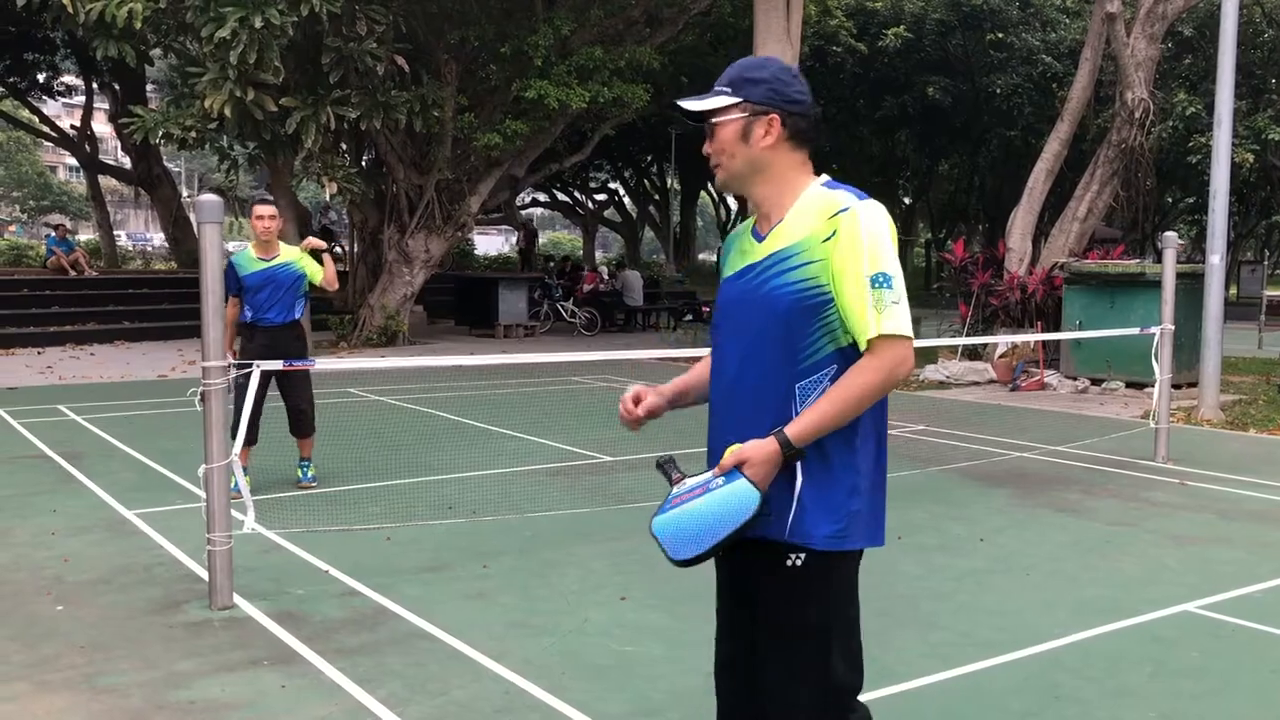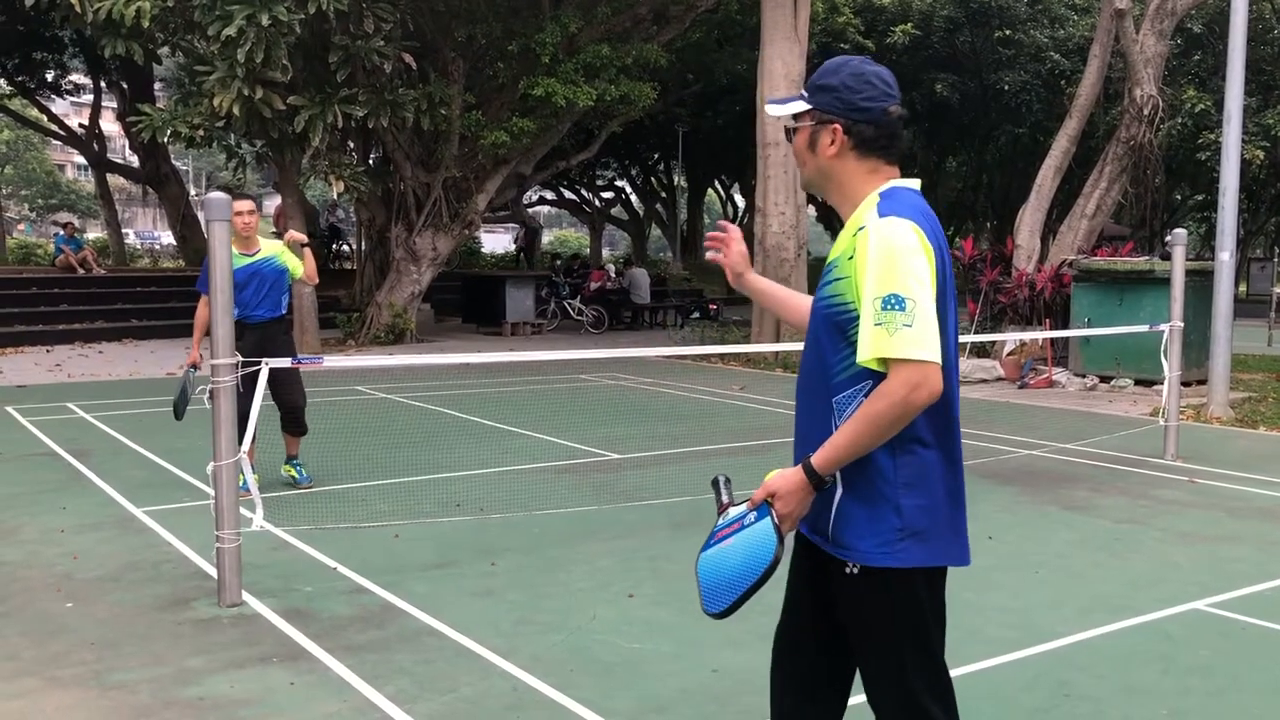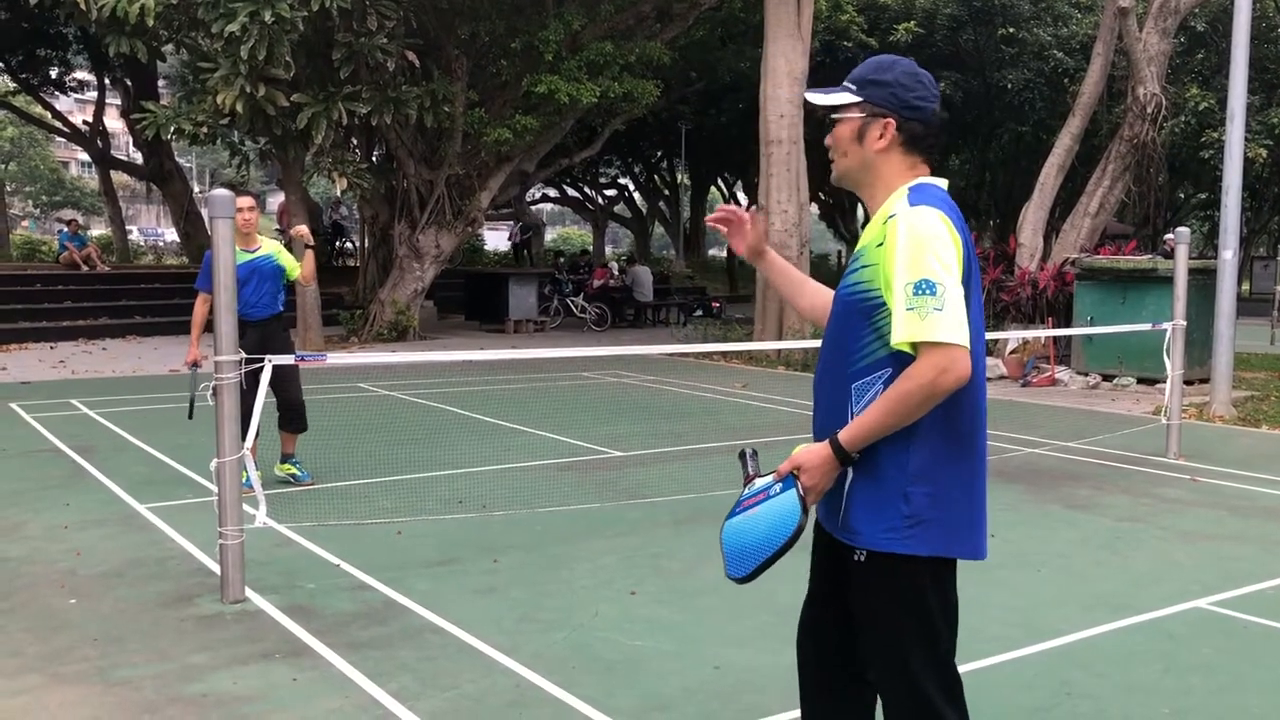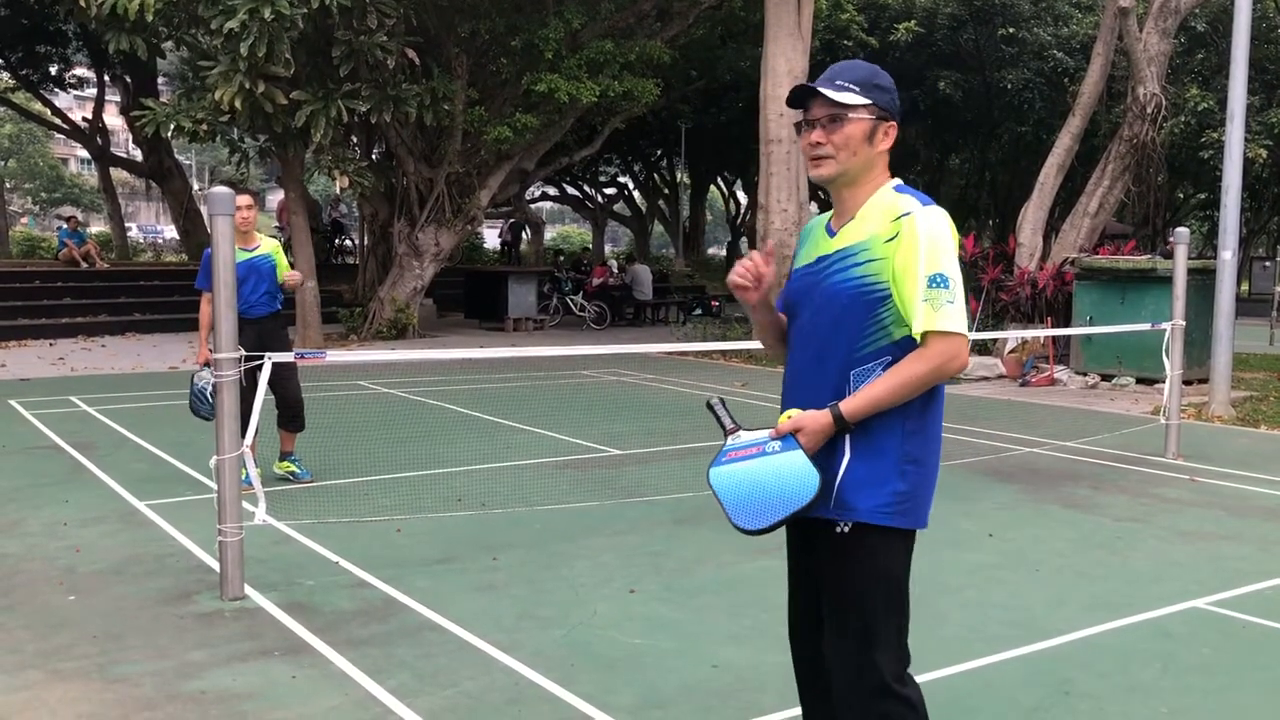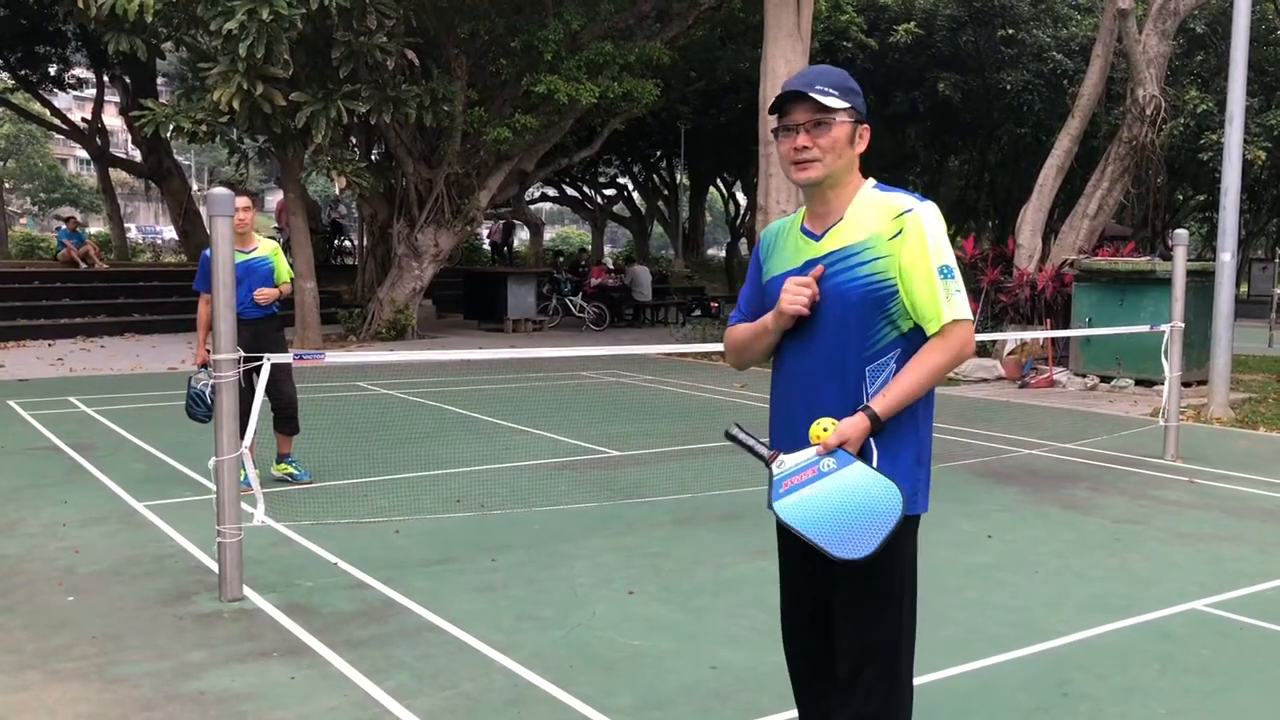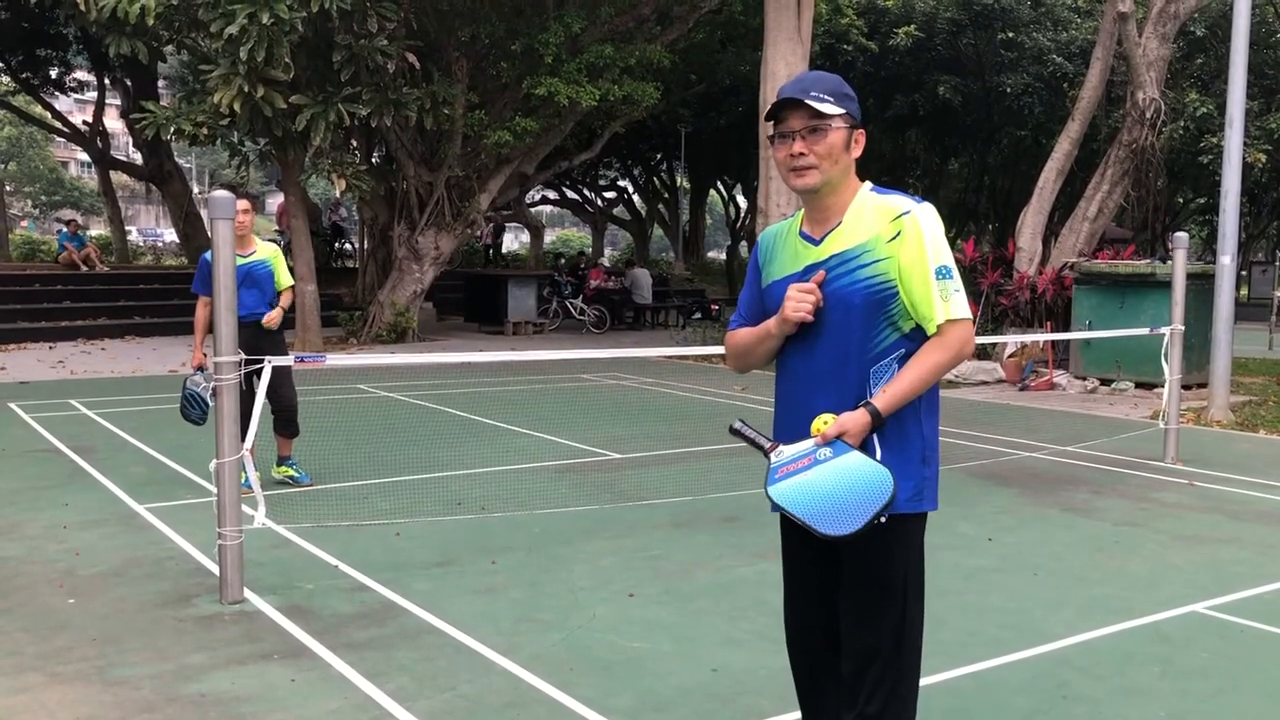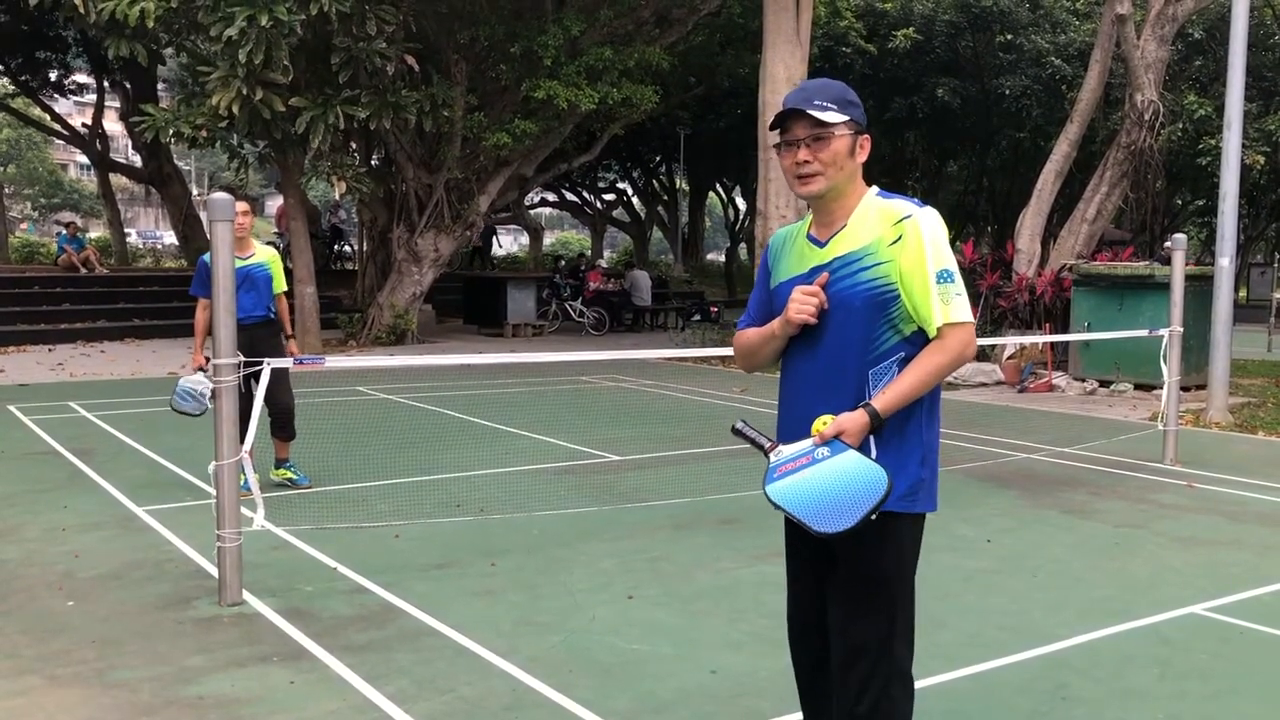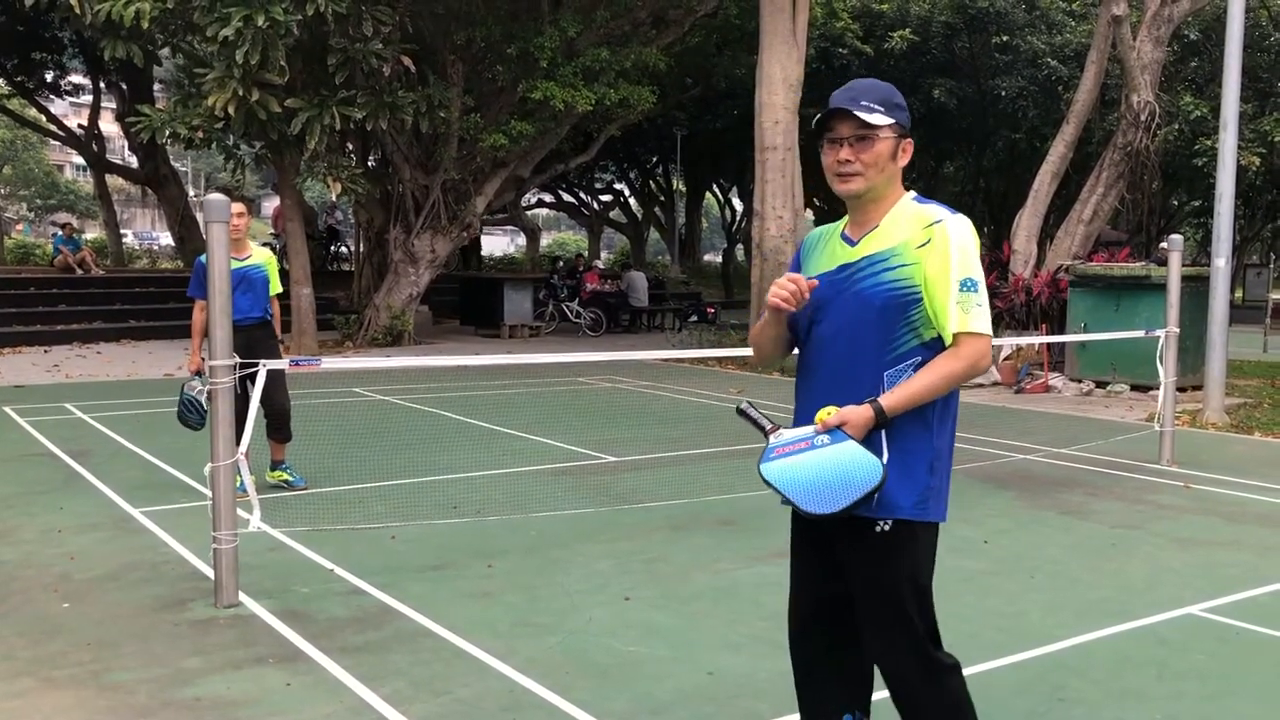
dt=0.4s
person 1, frame 1
left shoulder: (850, 220)
right shoulder: (740, 240)
left elbow: (892, 356)
left wrist: (782, 443)
right wrist: (666, 394)
left hip: (811, 514)
person 1, frame 2
left shoulder: (890, 230)
right shoulder: (865, 227)
left elbow: (917, 381)
left wrist: (809, 473)
right wrist: (749, 282)
left hip: (887, 525)
right hip: (835, 516)
person 1, frame 3
left shoulder: (917, 220)
right shoulder: (893, 222)
left elbow: (947, 364)
left wrist: (838, 448)
right wrist: (762, 256)
left hip: (901, 512)
right hip: (856, 505)
right knee: (826, 654)
person 1, frame 4
left shoulder: (914, 222)
right shoulder: (814, 230)
left elbow: (948, 350)
left wrist: (835, 415)
right wrist: (758, 302)
left hip: (871, 490)
right hip: (814, 483)
right knee: (817, 657)
person 1, frame 5
left shoulder: (907, 219)
right shoulder: (774, 239)
left elbow: (957, 336)
right elbow: (736, 352)
left wrist: (869, 416)
right wrist: (776, 319)
left hip: (875, 481)
left knee: (871, 660)
right knee: (808, 650)
person 1, frame 6
left shoulder: (905, 220)
right shoulder: (772, 243)
left elbow: (956, 335)
right elbow: (737, 355)
left wrist: (870, 412)
right wrist: (779, 325)
left hip: (883, 481)
left knee: (877, 656)
right knee: (812, 649)
person 1, frame 7
left shoulder: (908, 224)
right shoulder: (781, 245)
left elbow: (957, 338)
right elbow: (746, 353)
left wrist: (868, 414)
right wrist: (783, 326)
left hip: (883, 482)
left knee: (869, 655)
right knee: (813, 646)
person 1, frame 8
left shoulder: (939, 230)
right shoulder: (814, 244)
left elbow: (974, 349)
right elbow: (766, 351)
left wrist: (875, 409)
right wrist: (777, 312)
left hip: (894, 489)
left knee: (908, 653)
right knee: (818, 645)
person 2, frame 1
left shoulder: (298, 256)
right shoulder: (238, 261)
left elbow: (331, 284)
right elbow: (233, 305)
left wrist: (324, 250)
right wrist: (228, 346)
left hip: (290, 338)
right hip: (255, 340)
left knee: (301, 406)
right knee: (246, 408)
left ankle: (306, 464)
right ankle: (240, 473)
person 2, frame 2
left shoulder: (278, 249)
left elbow: (311, 279)
right elbow: (206, 304)
left wrist: (305, 245)
right wrist: (196, 347)
left hip: (278, 333)
right hip: (243, 337)
left knee: (294, 401)
right knee: (243, 407)
left ankle: (292, 463)
right ankle: (248, 472)
person 2, frame 3
left shoulder: (275, 248)
right shoulder: (217, 255)
left elbow: (306, 279)
right elbow: (204, 301)
left wrist: (309, 245)
right wrist: (194, 345)
left hip: (275, 330)
right hip: (241, 334)
left knee: (292, 399)
right knee: (245, 405)
left ankle: (287, 462)
right ankle: (250, 469)
person 2, frame 4
left shoulder: (273, 247)
right shoulder: (215, 254)
left elbow: (286, 284)
right elbow: (208, 301)
left wrist: (295, 280)
right wrist: (203, 345)
left hip: (273, 327)
right hip: (239, 332)
left knee: (291, 397)
right knee: (243, 403)
left ankle: (286, 460)
right ankle: (249, 466)
person 2, frame 5
left shoulder: (271, 248)
right shoulder: (212, 255)
left elbow: (287, 284)
right elbow: (206, 303)
left wrist: (276, 292)
right wrist: (201, 346)
left hip: (269, 329)
right hip: (234, 333)
left knee: (286, 398)
right knee: (240, 404)
left ankle: (284, 462)
right ankle: (247, 467)
person 2, frame 6
left shoulder: (272, 252)
right shoulder: (211, 259)
left elbow: (287, 291)
right elbow: (204, 305)
left wrist: (279, 310)
right wrist: (198, 349)
left hip: (269, 334)
right hip: (234, 337)
left knee: (286, 401)
right knee: (241, 406)
left ankle: (284, 464)
right ankle: (248, 470)
person 2, frame 7
left shoulder: (270, 255)
right shoulder: (210, 261)
right elbow: (204, 308)
left wrist: (289, 337)
right wrist: (198, 351)
left hip: (266, 335)
right hip: (231, 339)
left knee: (283, 403)
right knee: (239, 409)
left ankle: (282, 466)
right ankle: (246, 472)
person 2, frame 8
left shoulder: (266, 257)
right shoulder: (207, 262)
right elbow: (201, 309)
left wrist: (278, 340)
right wrist: (195, 353)
left hip: (262, 337)
right hip: (228, 341)
left knee: (279, 405)
right knee: (235, 411)
left ankle: (278, 468)
right ankle: (242, 474)
